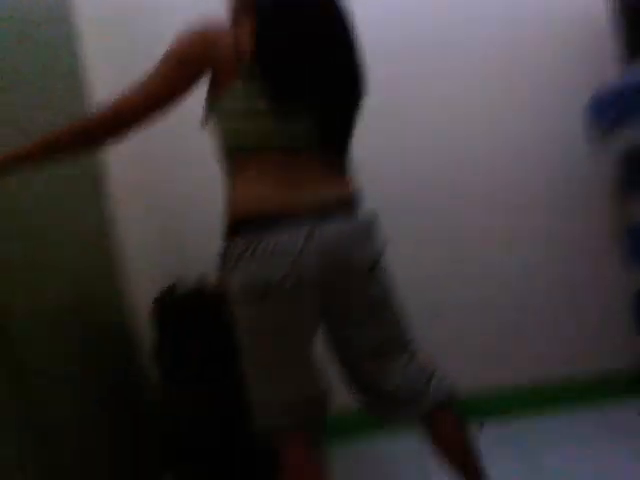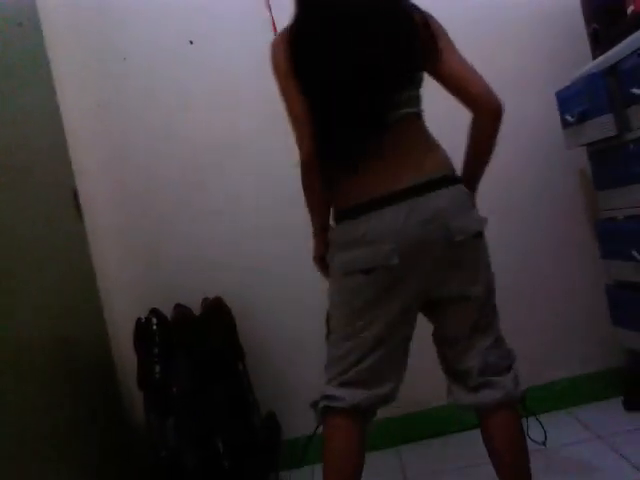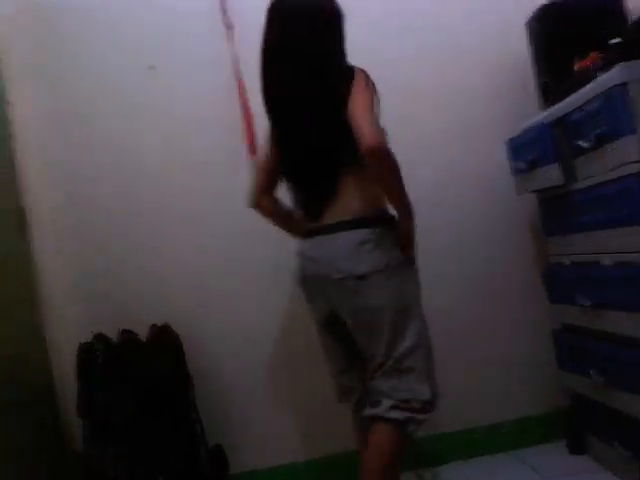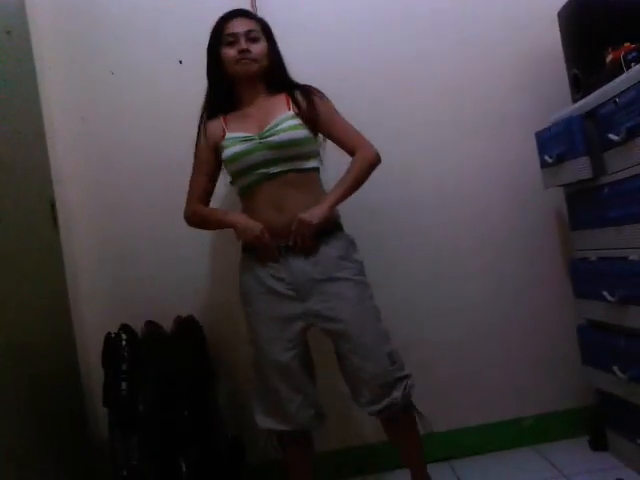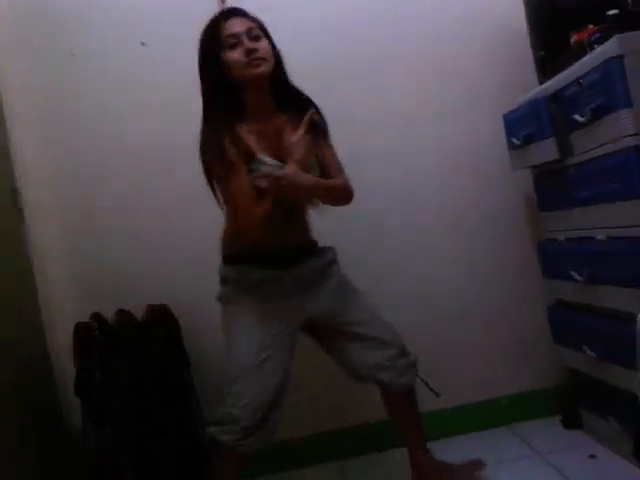
dt=1s
person 1, frame 1
left shoulder: (216, 42)
left elbow: (110, 122)
left hip: (267, 250)
right hip: (347, 232)
left knee: (289, 414)
right knee: (407, 377)
person 1, frame 2
left shoulder: (294, 45)
left elbow: (313, 159)
right elbow: (488, 106)
left wrist: (320, 235)
right wrist: (466, 186)
left hip: (365, 231)
right hip: (443, 209)
left knee: (348, 392)
right knee: (487, 372)
person 1, frame 3
left shoulder: (287, 106)
right shoulder: (350, 78)
left elbow: (261, 197)
right elbow: (370, 144)
right wrist: (404, 209)
left hip: (317, 257)
right hip: (367, 248)
left knee: (366, 392)
right knee: (406, 390)
person 1, frame 4
left shoulder: (302, 99)
right shoulder: (214, 129)
left elbow: (367, 154)
right elbow: (193, 208)
left wrist: (325, 205)
right wrist: (235, 220)
left hip: (326, 255)
right hip: (264, 270)
left knee: (380, 372)
right knee: (285, 396)
person 1, frame 5
left shoulder: (301, 115)
right shoulder: (224, 136)
left elbow: (344, 192)
right elbow: (253, 226)
left wrist: (302, 182)
right wrist: (293, 171)
left hip: (314, 267)
right hip: (255, 284)
left knee: (392, 358)
right knee: (247, 408)
